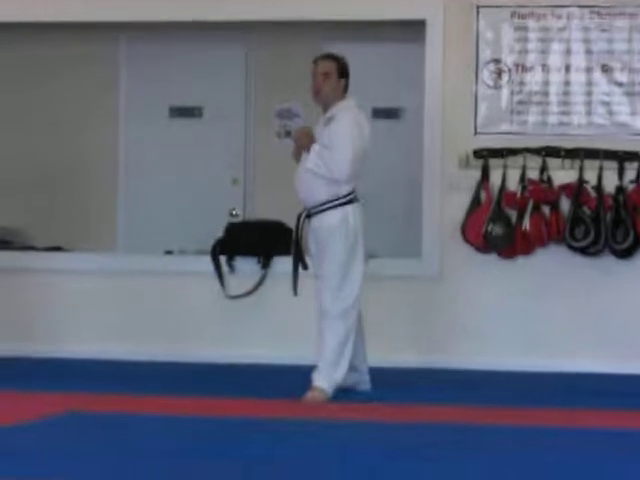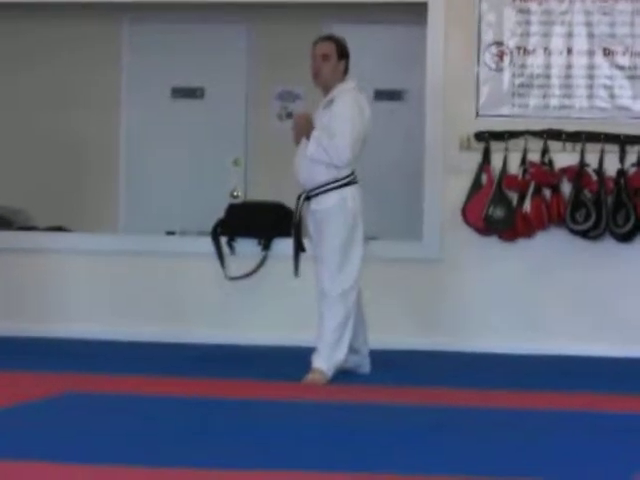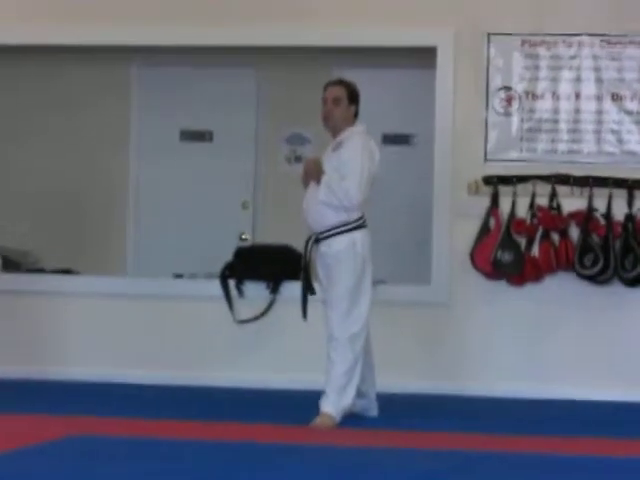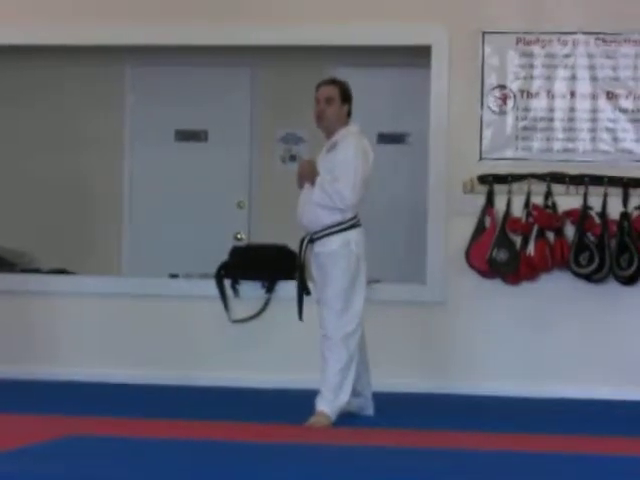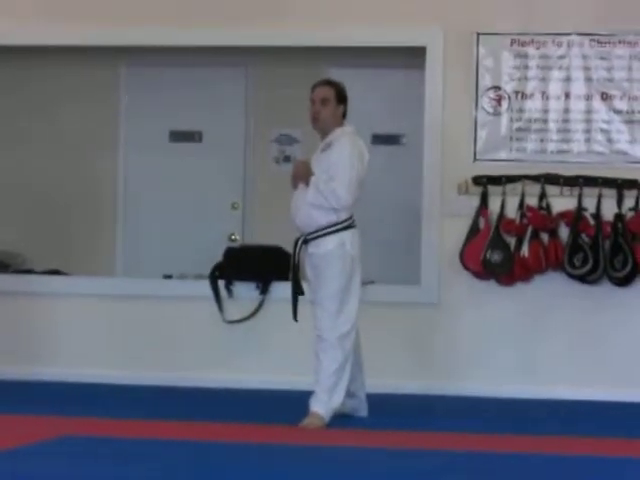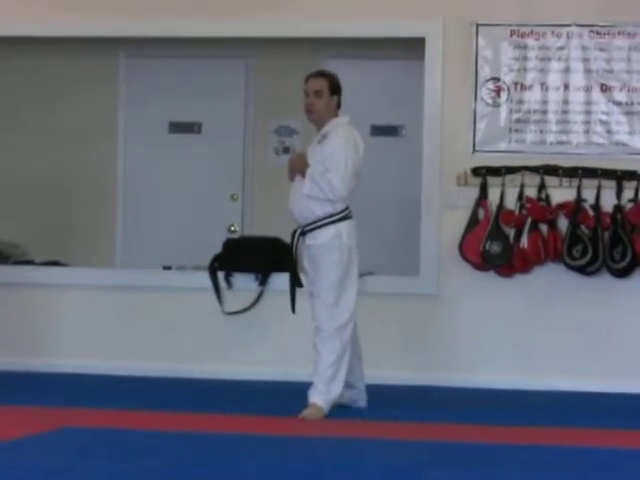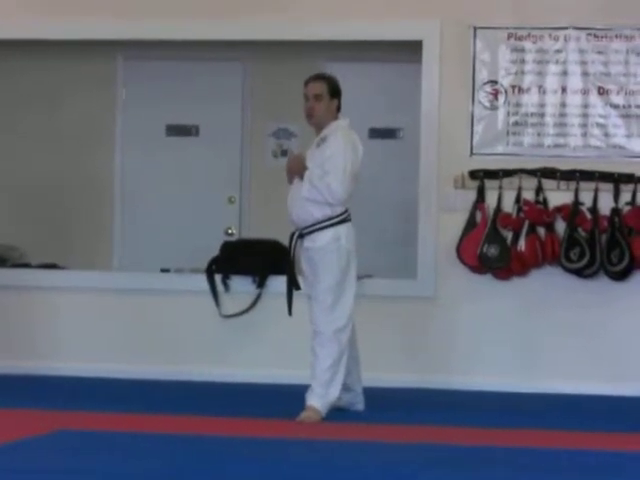
dt=0.7s
person 1, frame 1
left shoulder: (348, 118)
right shoulder: (329, 120)
left elbow: (341, 168)
left wrist: (310, 146)
right wrist: (304, 153)
left hip: (337, 218)
right hip: (323, 219)
left knee: (335, 300)
right knee: (343, 299)
left ankle: (326, 380)
right ankle: (355, 374)
person 1, frame 2
left shoulder: (348, 100)
right shoulder: (329, 103)
left elbow: (342, 154)
left wrist: (309, 132)
right wrist: (304, 135)
left hip: (337, 201)
right hip: (322, 201)
left knee: (335, 283)
right knee: (343, 281)
left ankle: (325, 363)
right ankle: (355, 356)
person 1, frame 3
left shoulder: (358, 144)
right shoulder: (338, 146)
left elbow: (351, 196)
left wrist: (319, 176)
right wrist: (312, 180)
left hip: (345, 244)
right hip: (330, 244)
left knee: (344, 326)
right knee: (352, 324)
left ankle: (333, 406)
right ankle: (362, 400)
person 1, frame 4
left shoulder: (352, 144)
right shoulder: (332, 147)
left elbow: (346, 197)
left wrist: (313, 178)
right wrist: (307, 180)
left hip: (340, 243)
right hip: (325, 244)
left knee: (338, 326)
right knee: (346, 324)
left ankle: (328, 406)
right ankle: (358, 399)
person 1, frame 5
left shoulder: (347, 144)
right shoulder: (327, 147)
left elbow: (342, 197)
left wrist: (308, 178)
right wrist: (302, 181)
left hip: (335, 244)
right hip: (319, 244)
left knee: (332, 327)
right knee: (341, 325)
left ankle: (322, 406)
right ankle: (352, 400)
person 1, frame 6
left shoulder: (342, 135)
right shoulder: (323, 138)
left elbow: (337, 187)
left wrist: (304, 170)
right wrist: (299, 172)
left hip: (331, 235)
right hip: (316, 236)
left knee: (330, 318)
right knee: (339, 316)
left ankle: (321, 397)
right ankle: (351, 391)
person 1, frame 7
left shoulder: (341, 139)
right shoulder: (322, 142)
left elbow: (336, 191)
left wrist: (303, 172)
right wrist: (298, 174)
left hip: (330, 238)
right hip: (315, 238)
left knee: (329, 321)
right knee: (337, 319)
left ankle: (319, 400)
right ankle: (349, 394)
